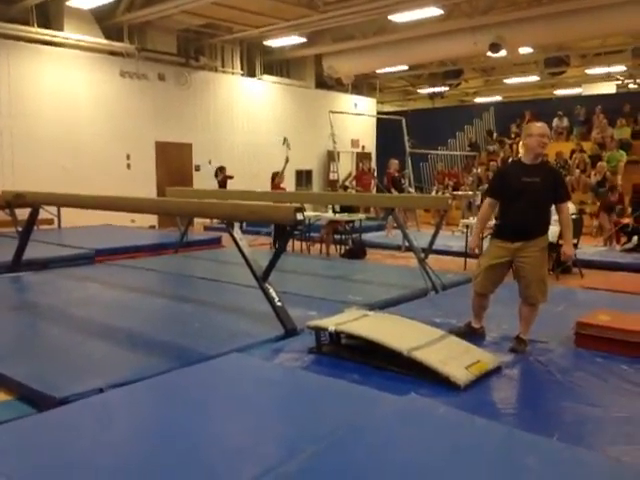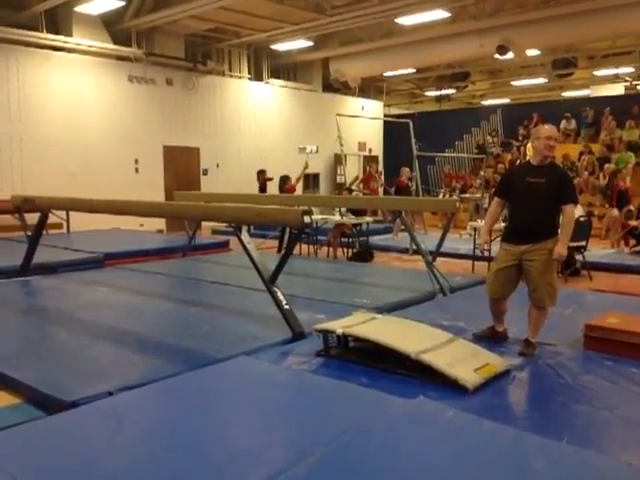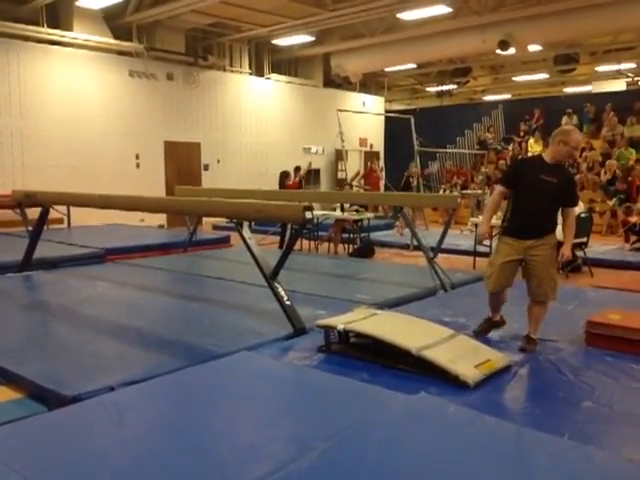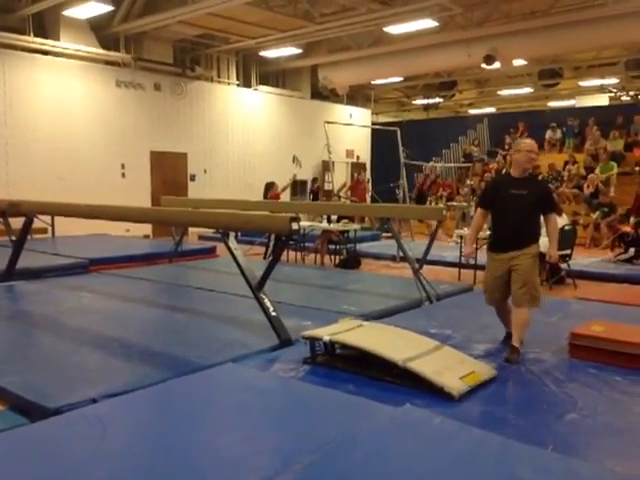
dt=0.7s
person 1, frame 1
left shoulder: (552, 175)
right shoulder: (506, 171)
left elbow: (563, 209)
right elbow: (489, 204)
left wrist: (567, 242)
right wrist: (476, 235)
left hip: (534, 243)
right hip: (502, 240)
left knee: (531, 293)
right knee: (482, 285)
left ankle: (522, 336)
right ankle: (476, 325)
person 1, frame 2
left shoulder: (560, 176)
right shoulder: (514, 173)
left elbow: (568, 212)
right elbow: (498, 204)
left wrist: (562, 244)
right wrist: (485, 232)
left hip: (542, 246)
right hip: (510, 243)
left knee: (540, 296)
right knee: (496, 291)
left ankle: (531, 339)
right ankle: (498, 329)
person 1, frame 3
left shoulder: (566, 179)
right shoulder: (523, 166)
left elbow: (569, 214)
right elbow: (499, 192)
left wrist: (567, 244)
right wrist: (485, 221)
left hip: (543, 242)
right hip: (511, 237)
left knee: (540, 293)
right knee: (496, 284)
left ankle: (531, 336)
right ankle: (495, 317)
person 1, frame 4
left shoulder: (540, 188)
right shoulder: (496, 184)
left elbow: (550, 217)
right elbow: (481, 214)
left wrist: (552, 246)
right wrist: (470, 242)
left hip: (526, 251)
right hip: (497, 251)
left knee: (522, 299)
right knee: (496, 298)
left ankle: (515, 345)
right ankle: (510, 330)
